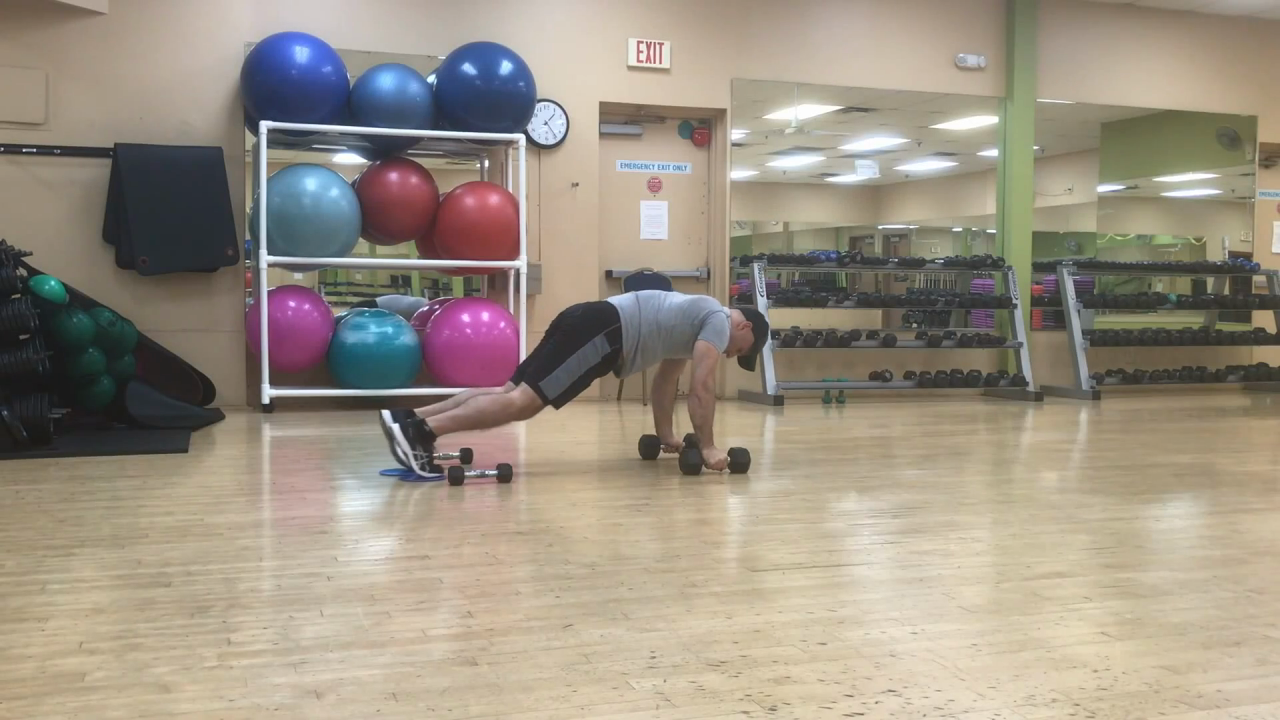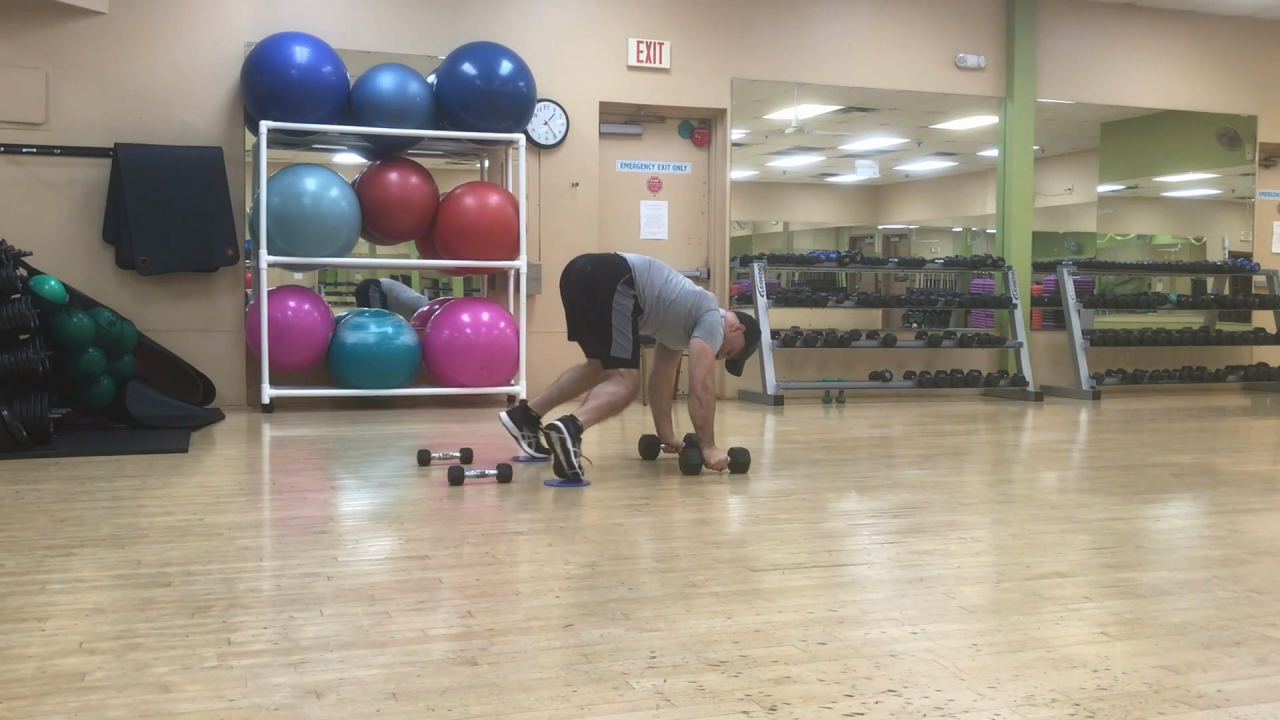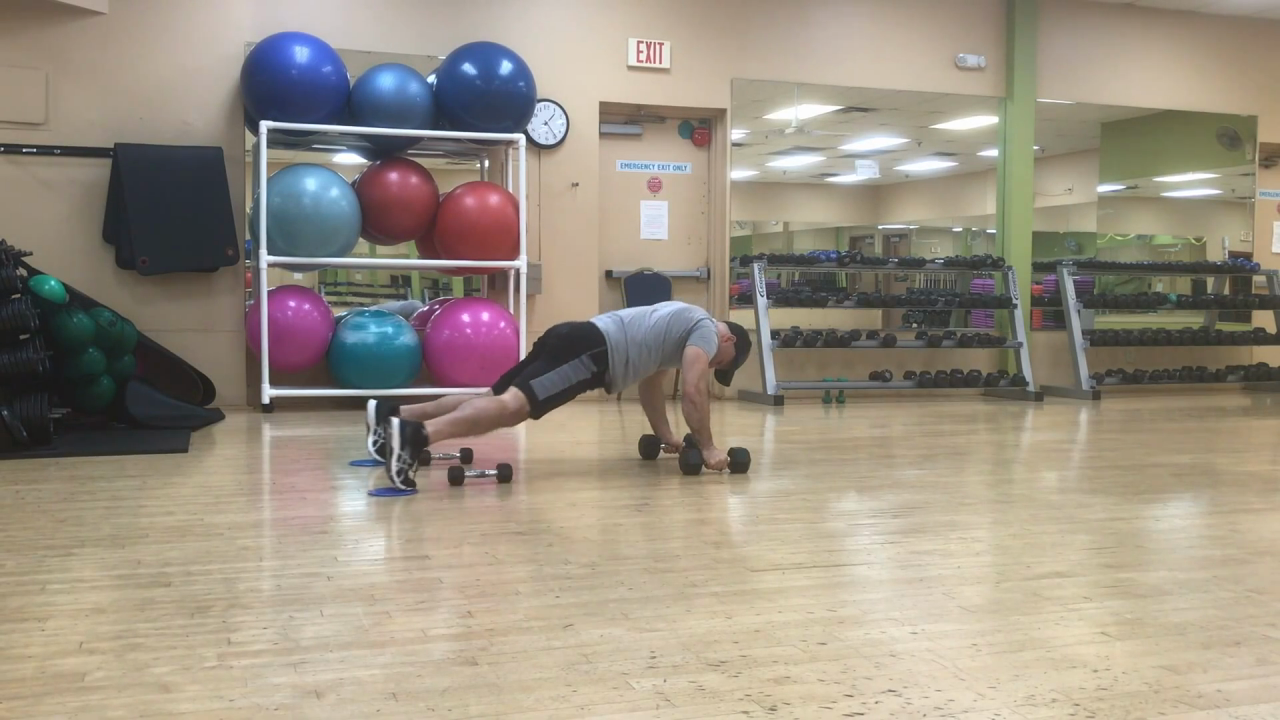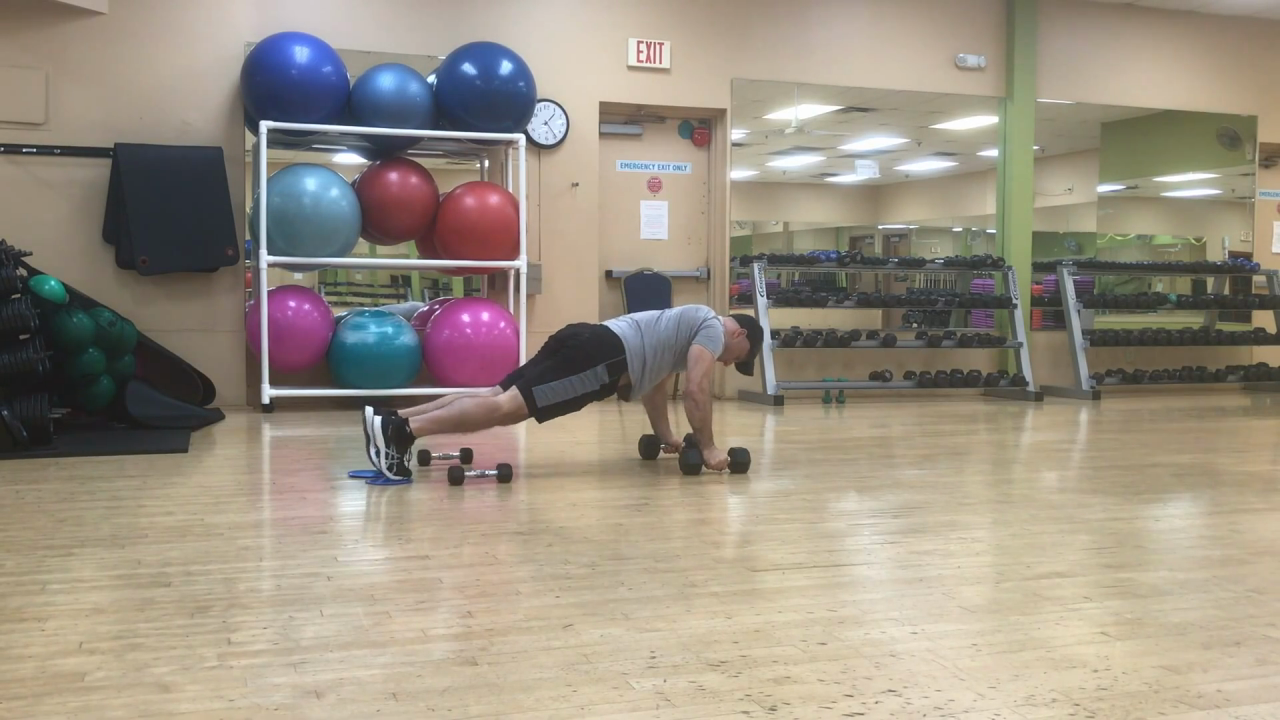
dt=0.5s
person 1, frame 1
left shoulder: (695, 324)
right shoulder: (718, 322)
left elbow: (665, 380)
right elbow: (701, 388)
left wrist: (666, 436)
right wrist: (707, 447)
left hip: (597, 326)
right hip: (603, 331)
left knee: (509, 392)
right knee: (521, 402)
left ankle: (410, 419)
right ankle: (421, 430)
person 1, frame 2
left shoulder: (687, 323)
right shoulder: (712, 320)
left elbow: (661, 378)
right elbow: (701, 386)
left wrist: (666, 435)
right wrist: (708, 446)
right hip: (611, 280)
left knee: (602, 367)
right knee: (624, 381)
left ankle: (525, 415)
right ankle: (571, 427)
person 1, frame 3
left shoulder: (681, 329)
right shoulder: (706, 330)
left elbow: (650, 384)
right elbow: (693, 392)
left wrist: (666, 437)
right wrist: (707, 448)
left hip: (579, 340)
right hip: (591, 350)
left knee: (499, 399)
right knee: (512, 405)
left ankle: (392, 415)
right ankle: (416, 435)
person 1, frame 4
left shoulder: (692, 325)
right shoulder: (713, 329)
left elbow: (654, 379)
right elbow: (696, 390)
left wrist: (666, 436)
right wrist: (707, 448)
left hip: (587, 343)
right hip: (603, 356)
left knee: (497, 396)
right knee: (508, 406)
left ankle: (393, 419)
right ankle: (402, 430)
